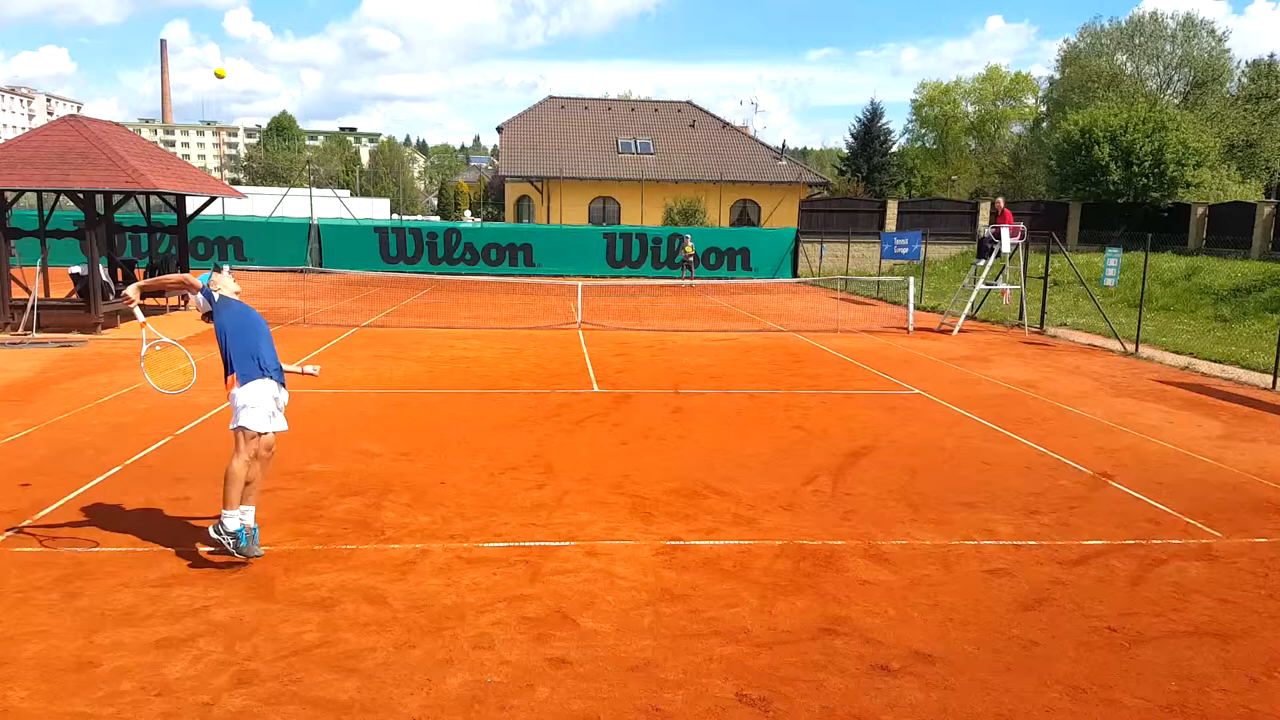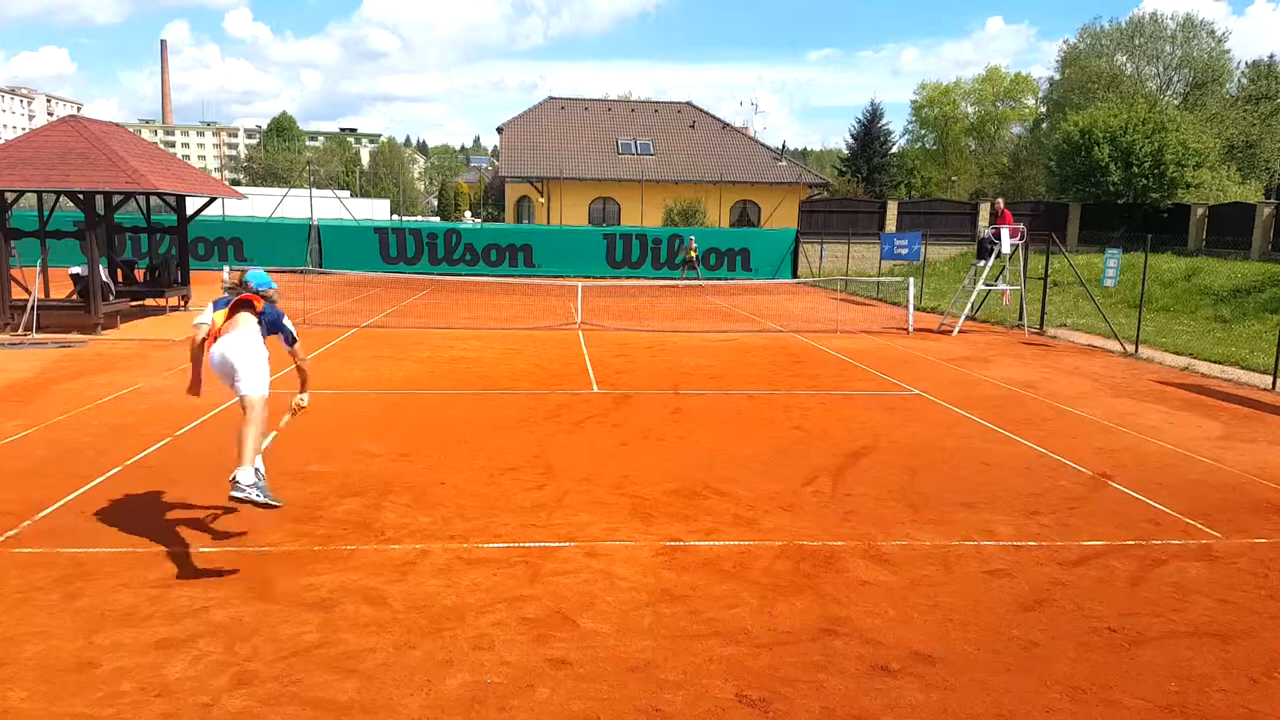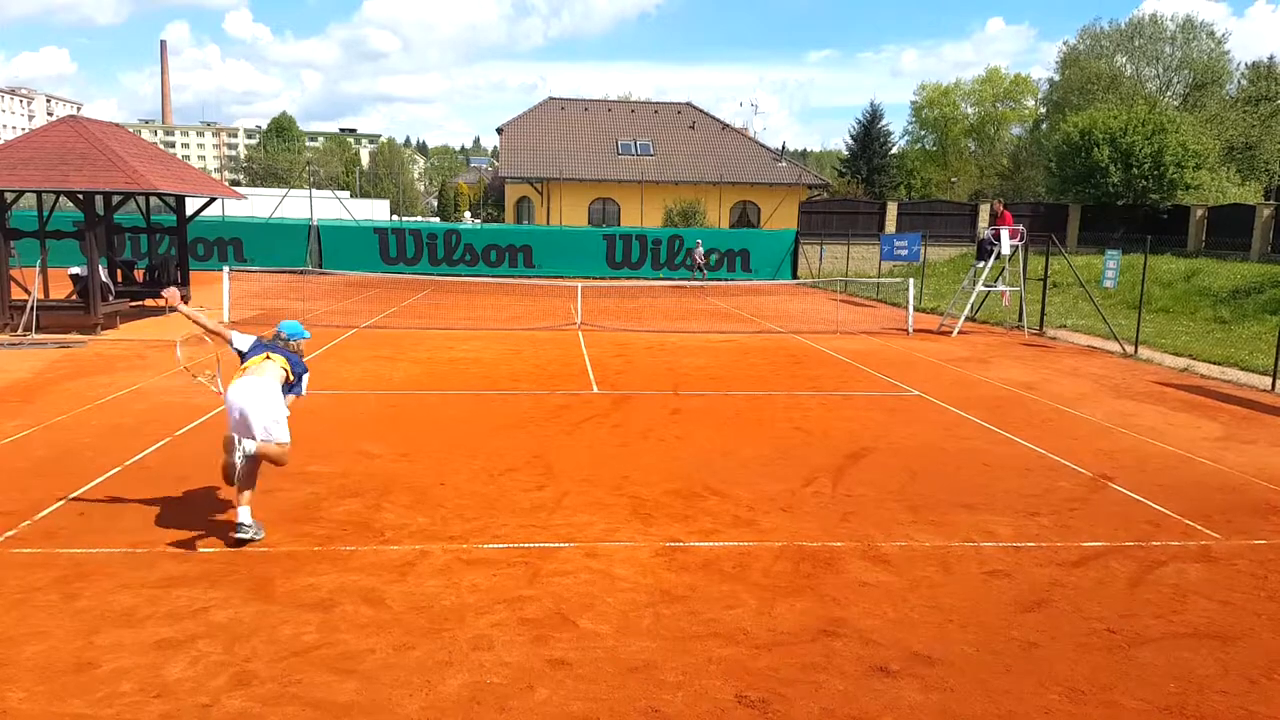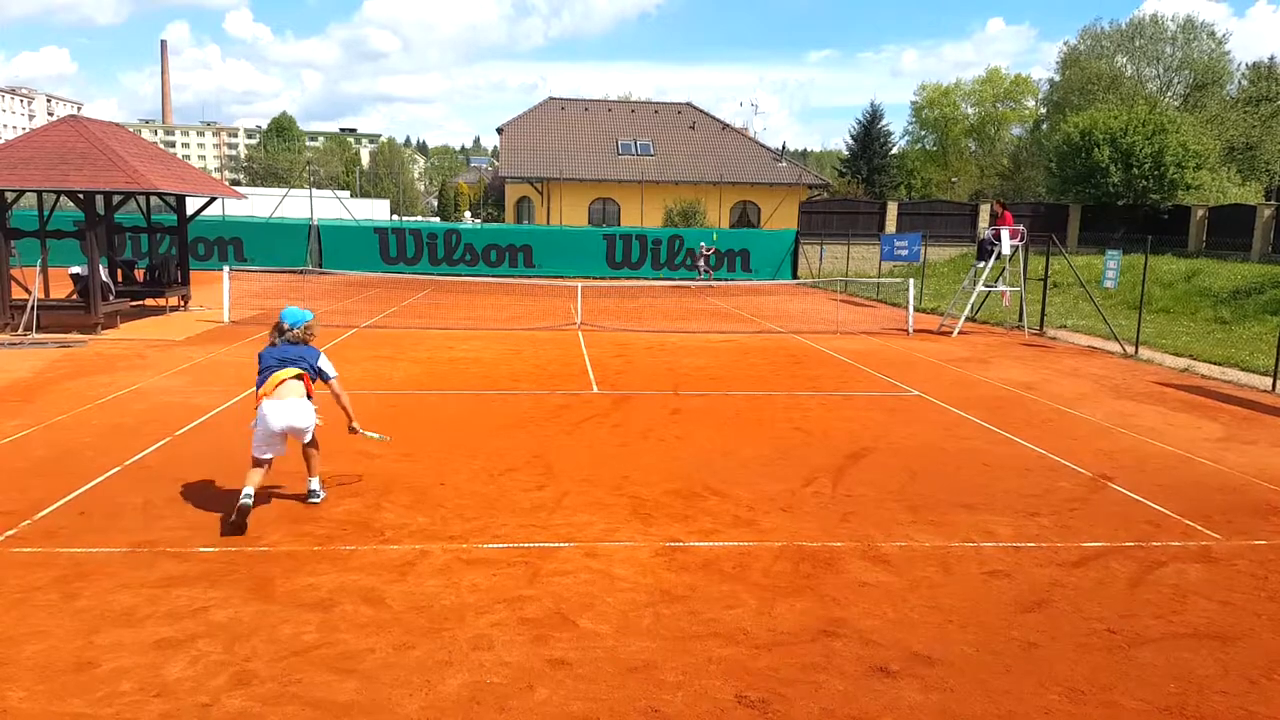
dt=0.3s
person 1, frame 1
left shoulder: (252, 318)
right shoulder: (218, 305)
right elbow: (184, 281)
left wrist: (300, 369)
right wrist: (139, 286)
left hip: (273, 386)
right hip: (250, 387)
left knee: (264, 451)
right knee: (245, 449)
left ankle: (246, 522)
right ankle: (227, 525)
person 1, frame 2
left shoulder: (218, 303)
right shoulder: (275, 312)
left elbow: (198, 337)
right elbow: (301, 358)
left wrist: (196, 377)
right wrist: (303, 391)
left hip: (219, 353)
right hip: (245, 345)
left knee: (252, 407)
right knee: (257, 411)
left ankle: (254, 470)
right ankle: (245, 481)
person 1, frame 3
left shoulder: (254, 343)
right shoulder: (300, 370)
left elbow: (218, 330)
right elbow: (287, 405)
left wrist: (180, 306)
left hip: (237, 391)
right hip: (265, 392)
left knee: (254, 457)
right knee: (280, 455)
left ankle: (243, 522)
right ankle: (245, 448)
person 1, frame 4
left shoulder: (265, 354)
right shoulder: (315, 354)
right elbow: (338, 392)
right wrist: (352, 420)
left hip: (269, 411)
right hip: (299, 408)
left knee: (259, 464)
right knee: (309, 440)
left ankle: (246, 496)
right ankle: (314, 488)
